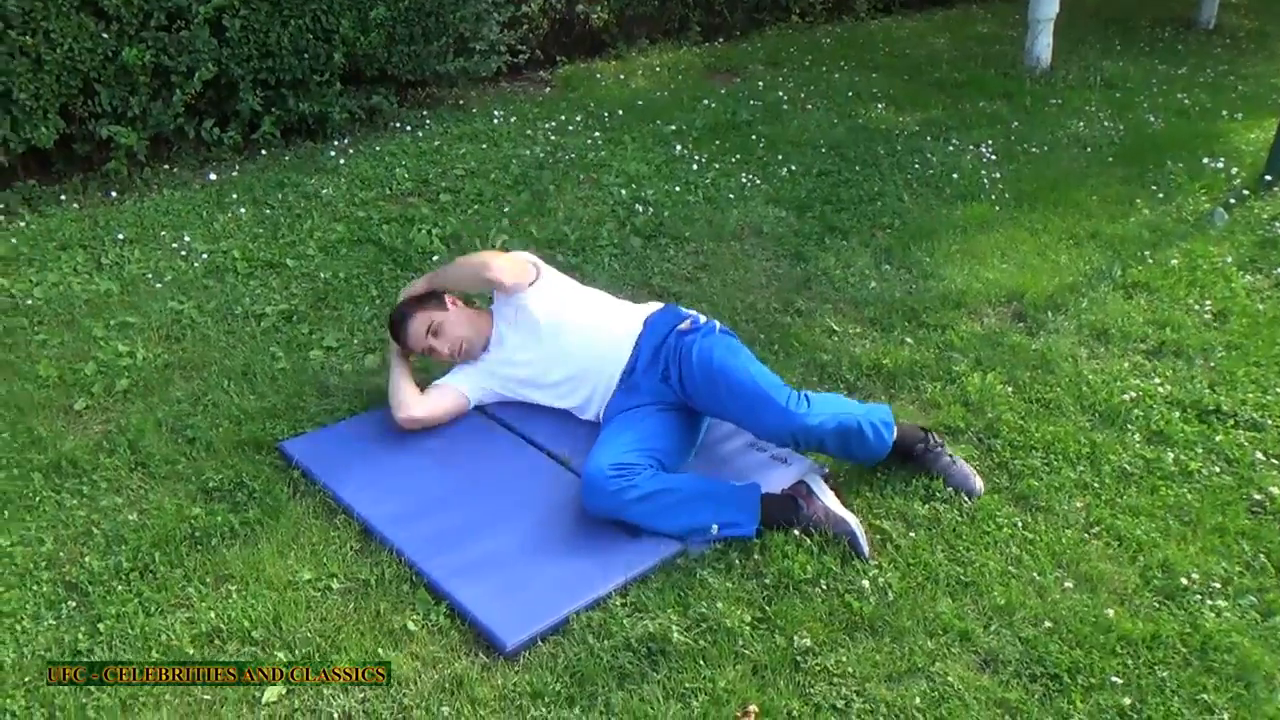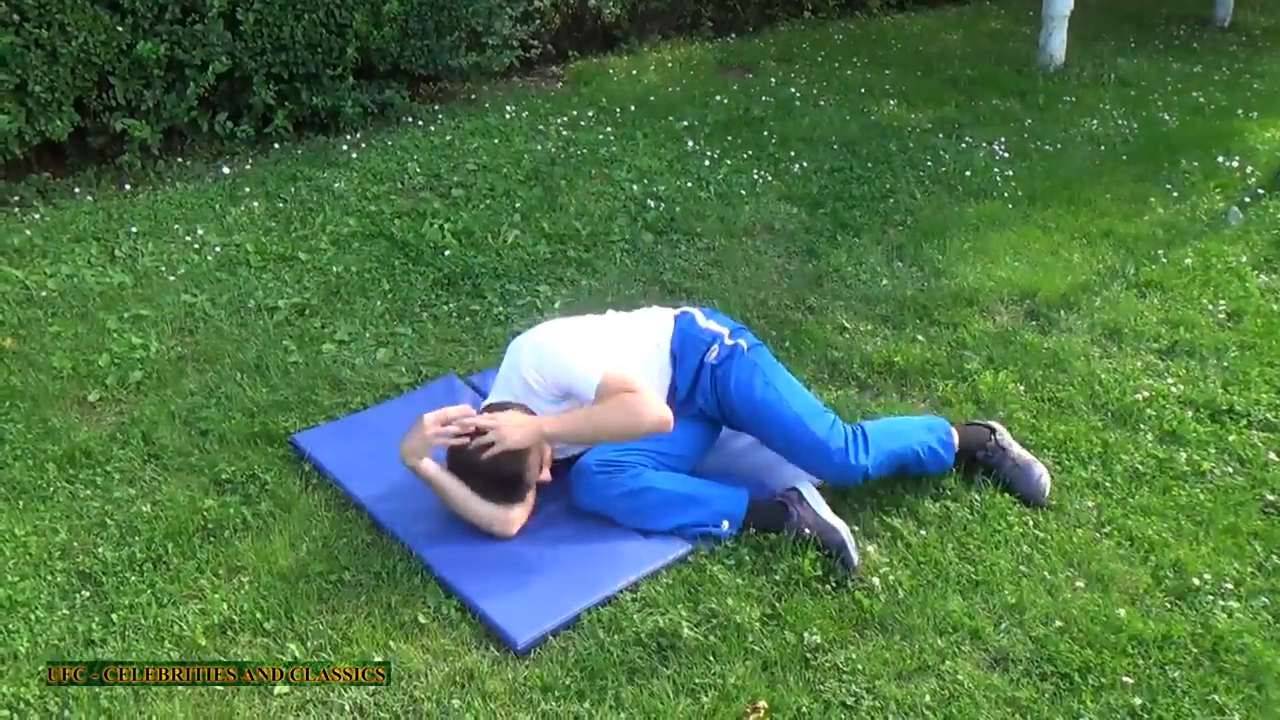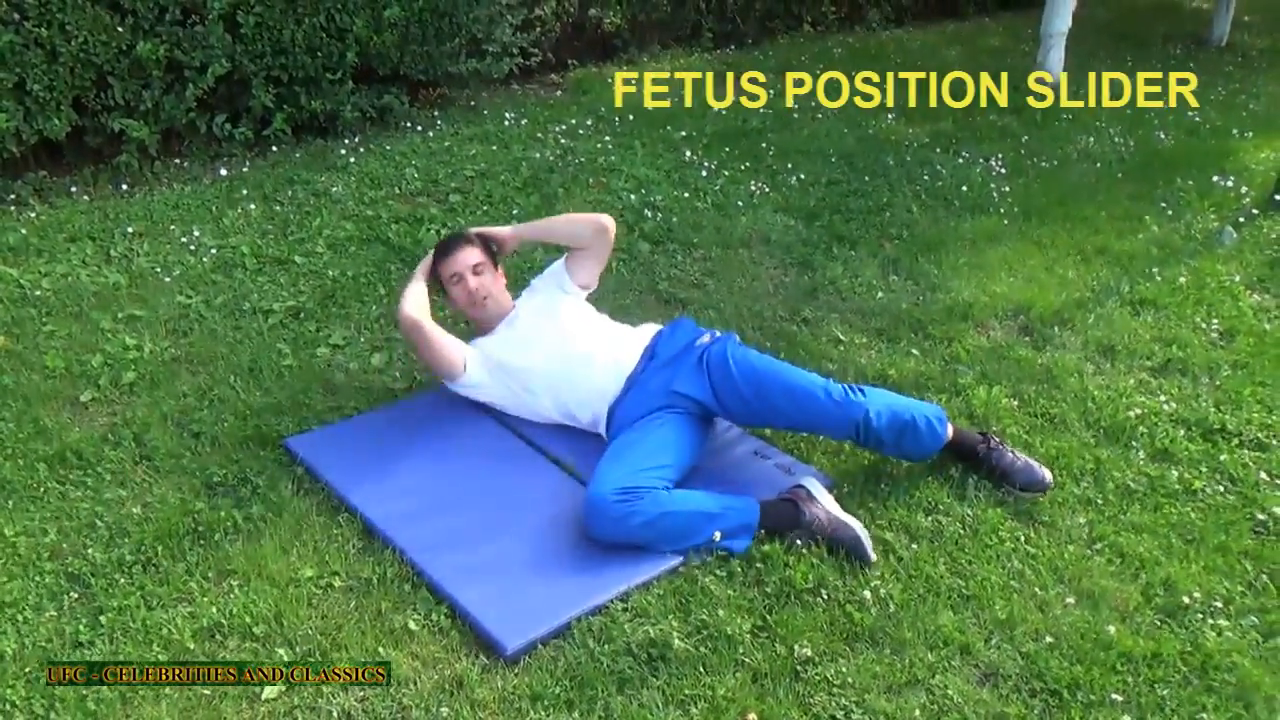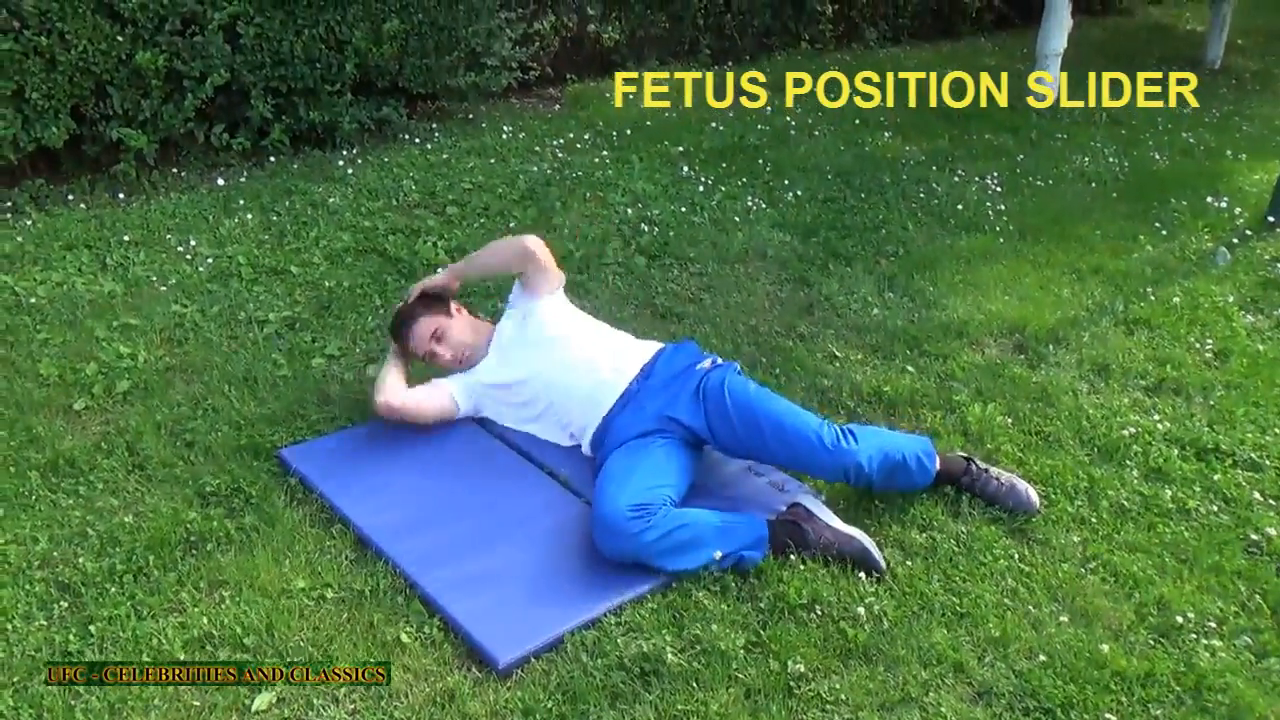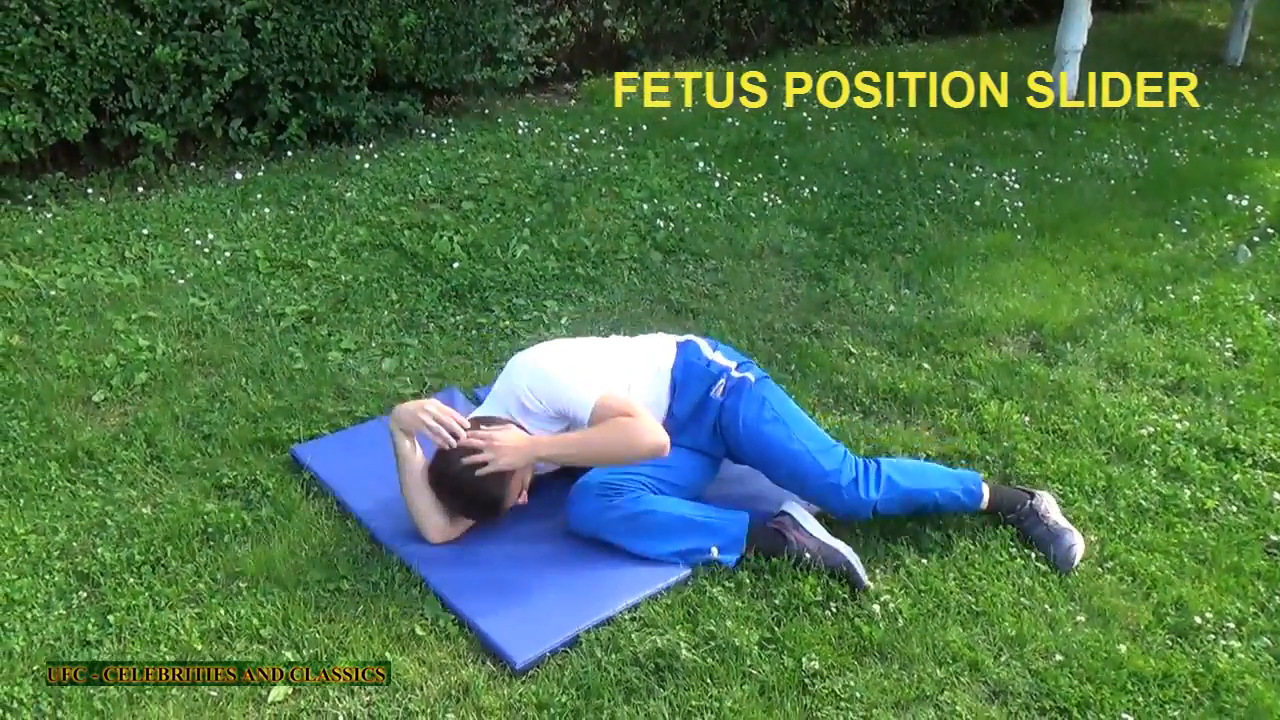
dt=1s
person 1, frame 1
left shoulder: (511, 274)
right shoulder: (477, 376)
left elbow: (496, 267)
right elbow: (410, 413)
left wrist: (430, 281)
right wrist: (398, 356)
left hip: (668, 342)
right hip: (633, 404)
left knee: (791, 418)
right knee: (603, 485)
left ankle: (908, 440)
right ankle: (788, 508)
person 1, frame 2
left shoulder: (538, 357)
right shoulder: (501, 438)
left elbow: (650, 413)
right elbow: (505, 522)
left wrist: (540, 427)
right wrist: (420, 463)
left hip: (696, 352)
right hip: (681, 415)
left knee: (842, 457)
right knee: (592, 483)
left ankle: (971, 440)
right ankle: (776, 514)
person 1, frame 3
left shoulder: (549, 291)
right shoulder: (473, 367)
left elbow: (601, 228)
right elbow: (412, 318)
left wrist: (512, 234)
right wrist: (429, 268)
left hip: (678, 353)
right hip: (639, 416)
left knee: (834, 404)
right knee: (607, 509)
left ankle: (971, 446)
right ankle: (784, 515)
person 1, frame 4
left shoulder: (531, 305)
right shoulder: (471, 388)
left elbow: (531, 248)
right elbow: (391, 403)
left wrist: (446, 276)
right wrist: (396, 354)
left hip: (677, 376)
right hip: (628, 435)
left knee: (832, 450)
right knee: (616, 527)
left ankle: (953, 468)
right ankle: (788, 534)
person 1, frame 5
left shoulder: (534, 378)
right shoulder: (478, 445)
left elbow: (646, 438)
right elbow: (437, 529)
left wrist: (535, 451)
right wrist: (402, 428)
left hip: (698, 382)
right hip: (679, 441)
left knee: (849, 485)
right knee: (589, 509)
left ankle: (1014, 502)
right ankle: (770, 535)
